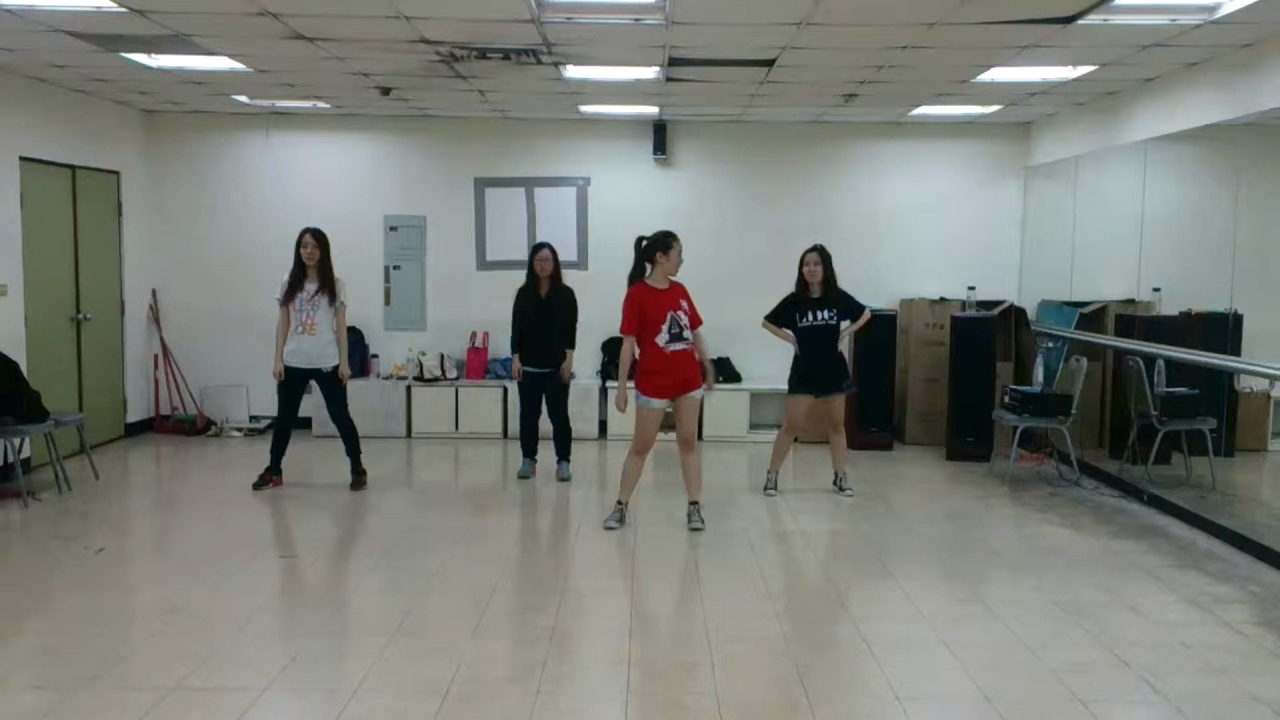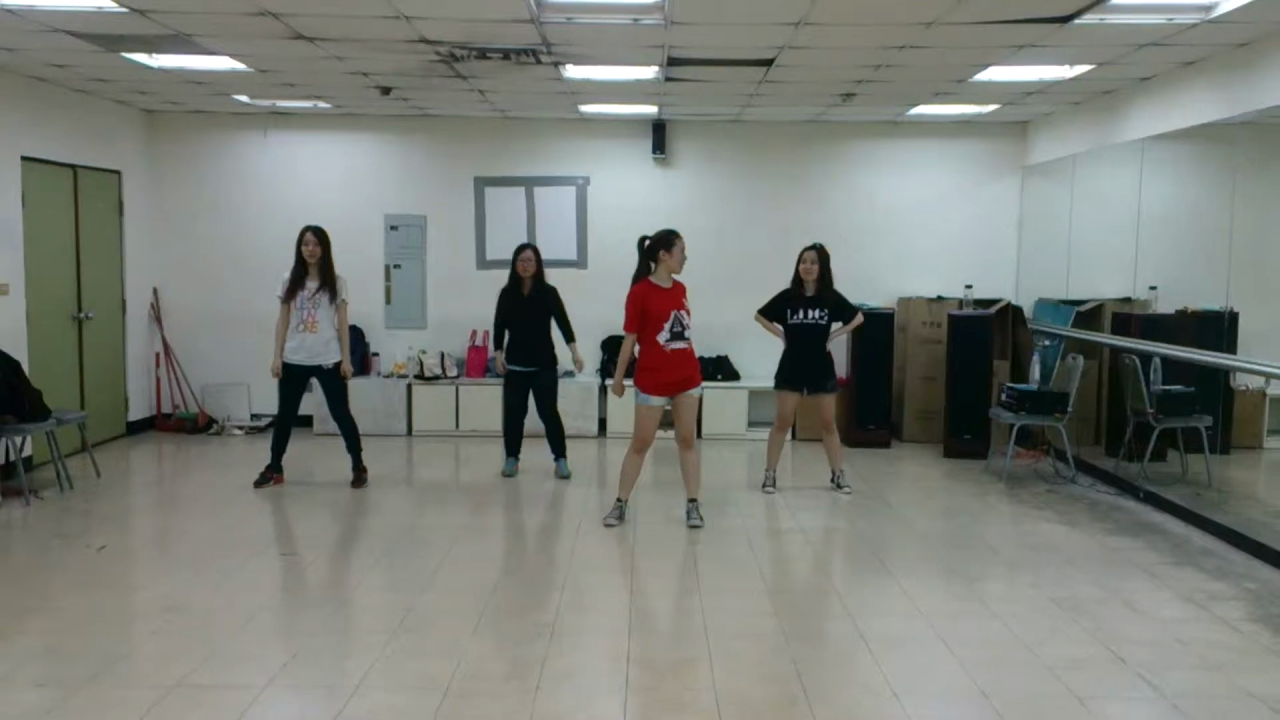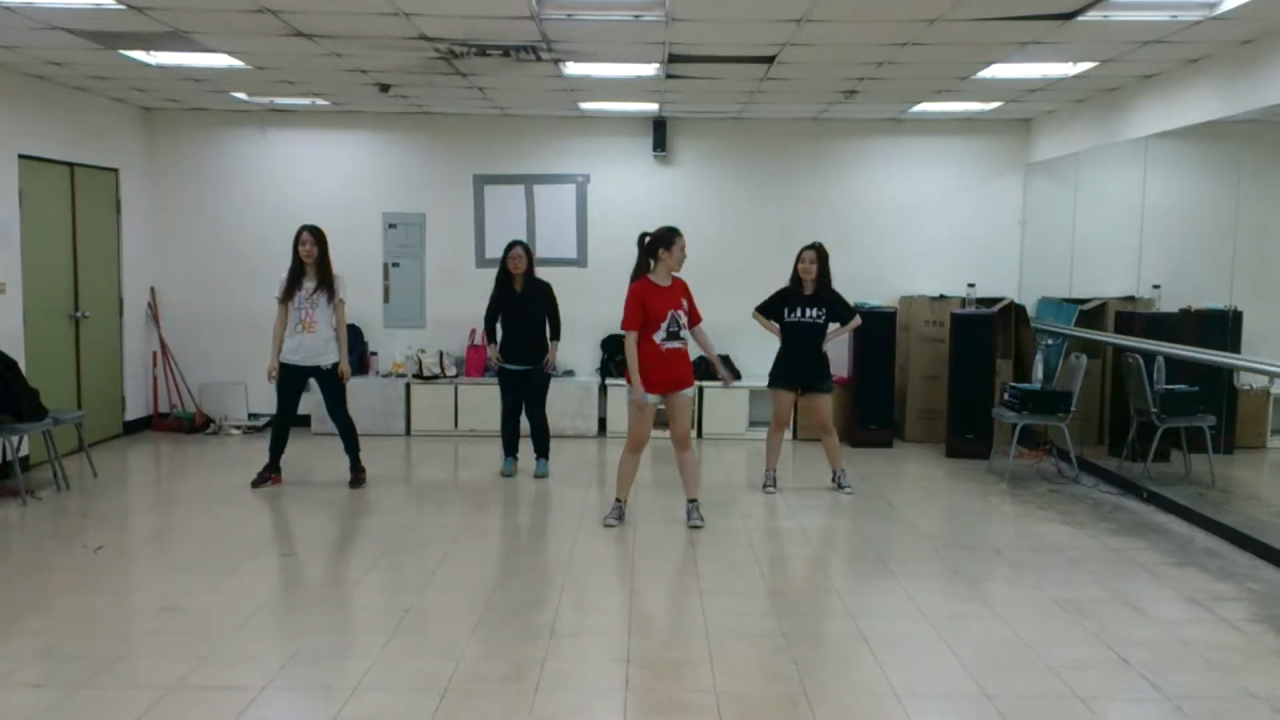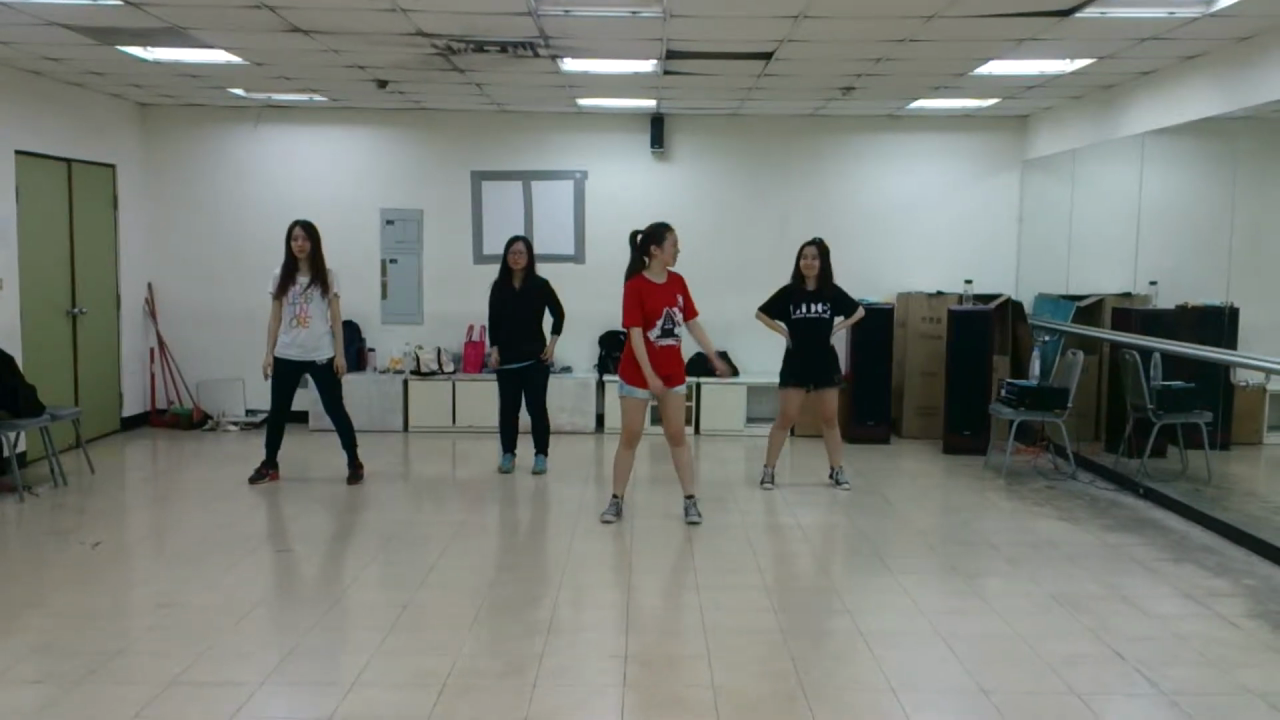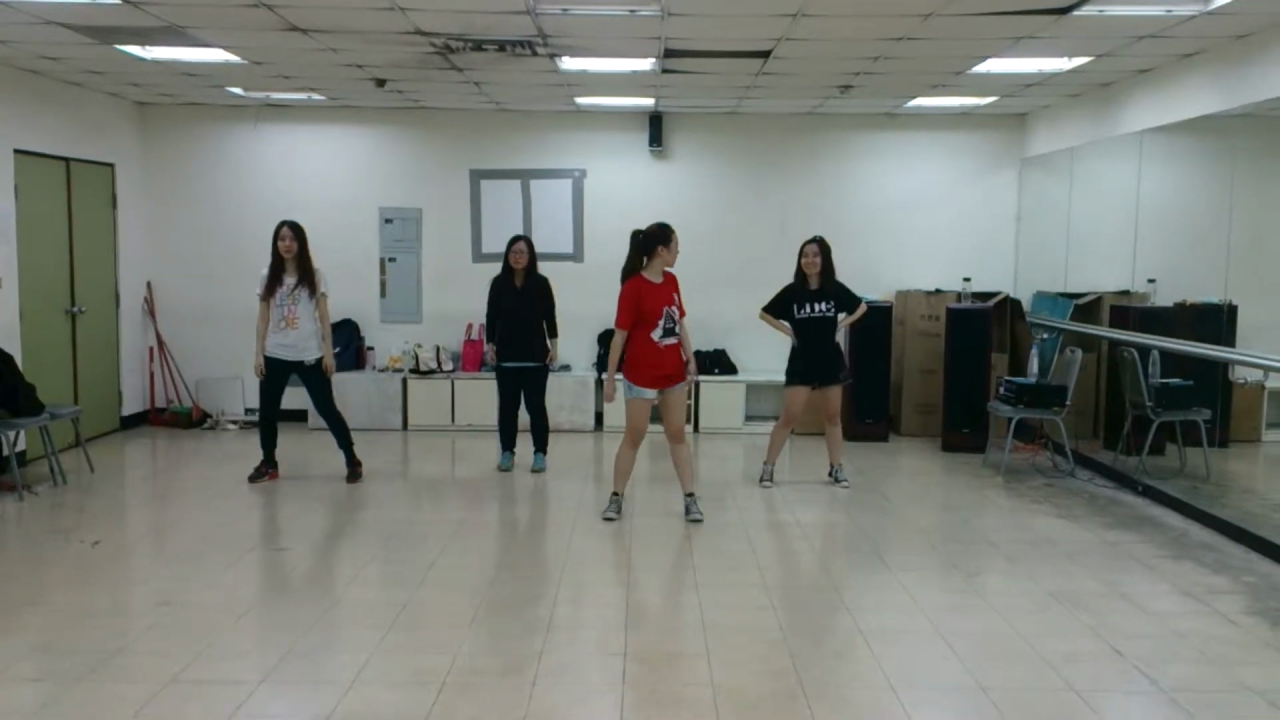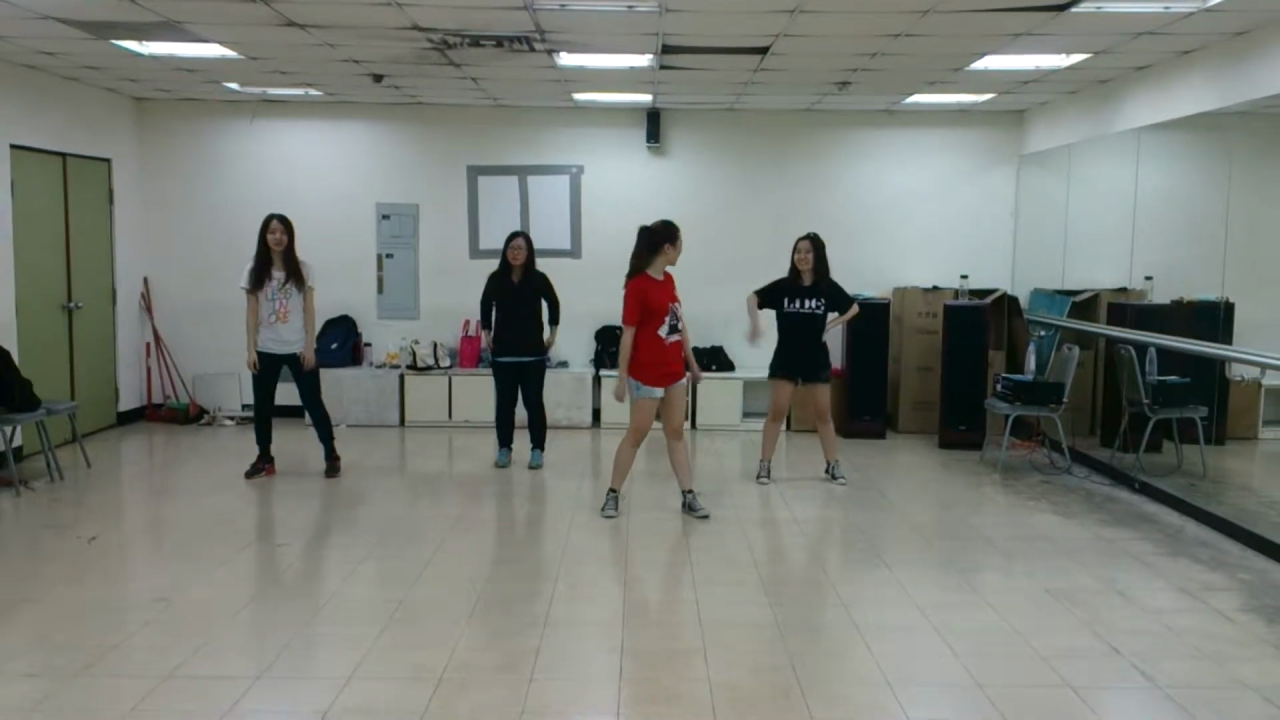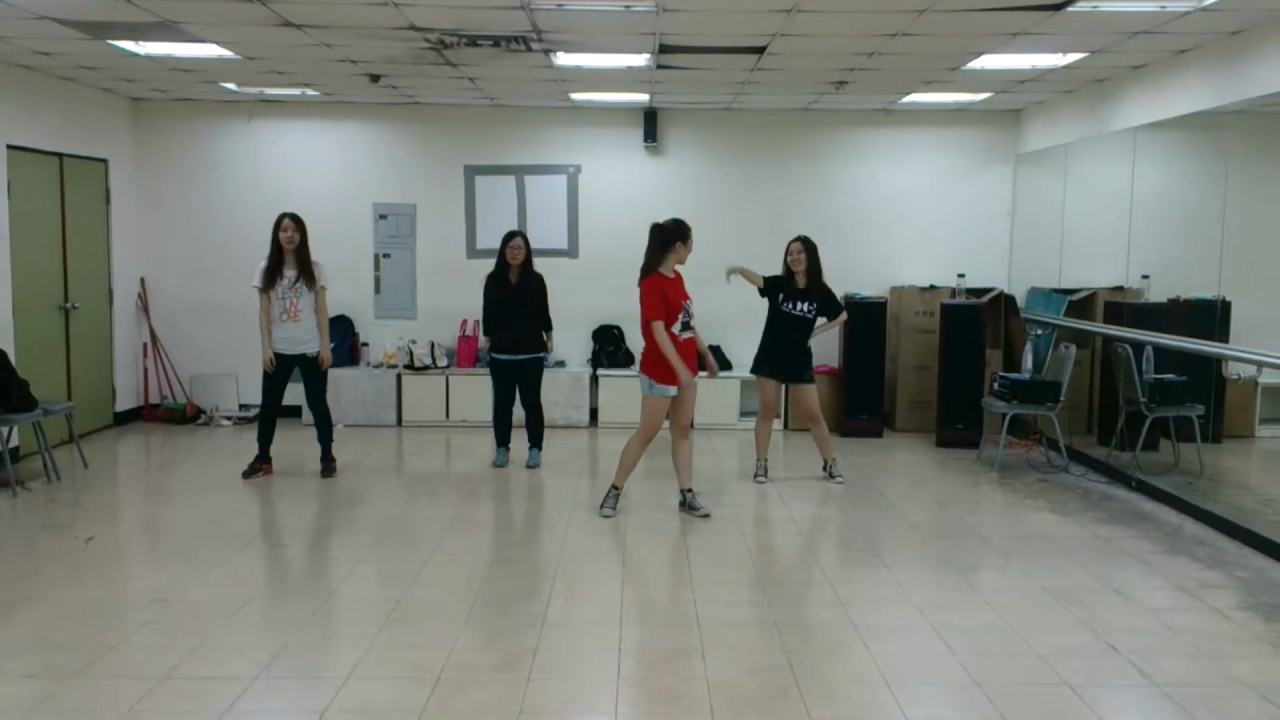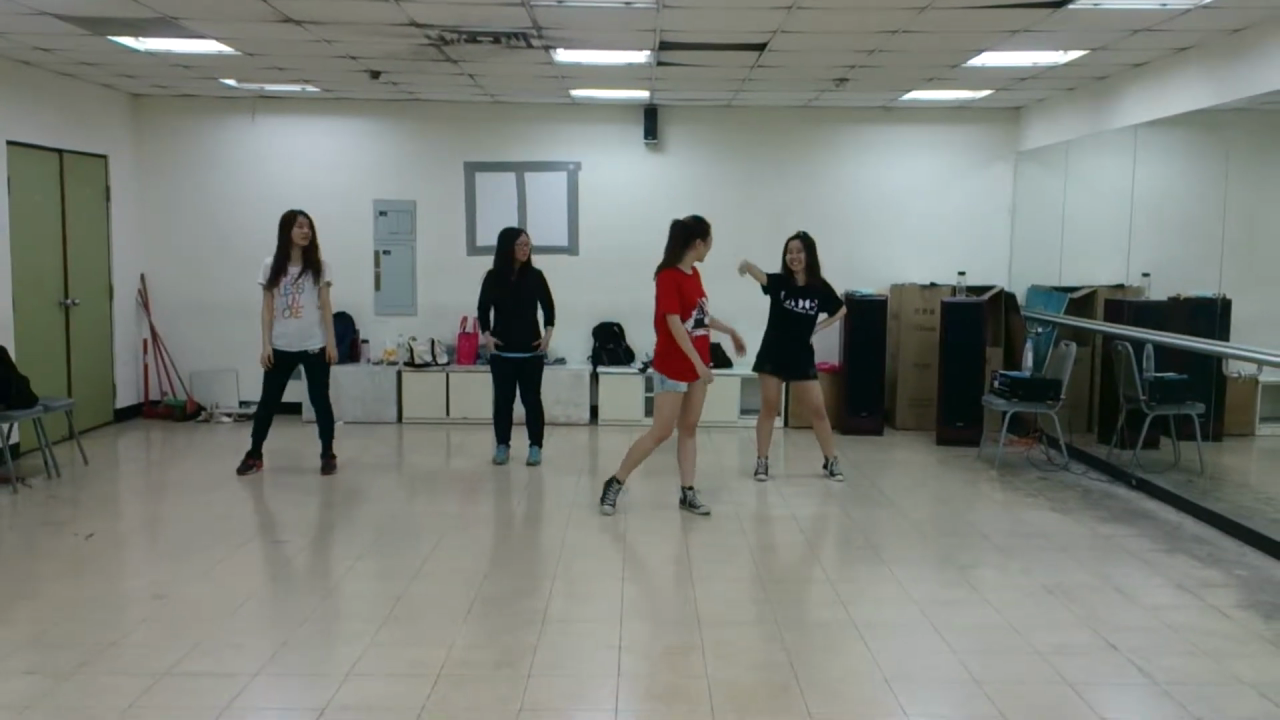
dt=0.3s
person 1, frame 1
left shoulder: (681, 291)
right shoulder: (637, 293)
left elbow: (695, 331)
right elbow: (628, 343)
left wrist: (708, 369)
right wrist: (622, 387)
left hip: (689, 380)
right hip: (653, 382)
left knee: (688, 442)
right knee: (641, 446)
left ankle: (694, 507)
right ankle: (621, 507)
person 1, frame 2
left shoulder: (680, 289)
right shoulder: (641, 291)
right elbow: (630, 339)
right wrist: (618, 378)
left hip: (688, 378)
right hip: (652, 381)
left knee: (687, 440)
right knee: (640, 444)
left ankle: (693, 505)
right ankle: (620, 504)
person 1, frame 3
left shoulder: (681, 287)
right shoulder: (639, 289)
left elbow: (696, 329)
right elbow: (631, 339)
left wrist: (718, 365)
right wrist: (637, 383)
left hip: (681, 378)
right hip: (647, 381)
left knee: (683, 441)
right knee: (636, 443)
left ankle: (692, 505)
right ankle: (619, 505)
person 1, frame 4
left shoulder: (678, 282)
right shoulder: (635, 286)
left elbow: (692, 323)
right elbow: (635, 334)
left wrist: (714, 358)
right wrist: (650, 376)
left hip: (673, 373)
right hip: (637, 375)
left knee: (677, 437)
right knee: (630, 438)
left ankle: (690, 500)
right ankle: (616, 500)
person 1, frame 5
left shoulder: (672, 281)
right shoulder: (633, 287)
right elbow: (620, 335)
left wrist: (691, 362)
right wrist: (610, 378)
left hip: (674, 373)
right hip: (642, 375)
left knee: (678, 434)
right knee: (634, 437)
left ankle: (690, 499)
right ankle: (616, 498)
person 1, frame 6
left shoulder: (668, 280)
right shoulder: (638, 285)
right elbow: (628, 334)
left wrist: (692, 362)
right wrist: (622, 377)
left hip: (674, 371)
right hip: (647, 374)
left knee: (676, 433)
right knee: (636, 435)
left ankle: (688, 496)
right ankle: (613, 494)
person 1, frame 7
left shoulder: (677, 277)
right shoulder: (652, 282)
right elbow: (658, 331)
left wrist: (706, 353)
right wrist: (681, 368)
left hip: (685, 369)
right hip: (660, 371)
left knee: (682, 431)
right knee: (646, 433)
left ankle: (687, 494)
right ankle: (614, 491)
person 1, frame 8
left shoulder: (694, 274)
right shoulder: (668, 277)
right elbow: (674, 324)
left wrist: (731, 331)
right wrist: (699, 362)
left hip: (695, 366)
right hip: (671, 367)
left knee: (688, 429)
right knee: (660, 432)
left ankle: (688, 492)
right ankle: (615, 483)
person 2, frame 1
left shoulder: (334, 285)
right shoulder: (289, 283)
left elbow: (341, 326)
right elbow: (283, 324)
left wrist: (344, 362)
right wrist: (278, 359)
left hip: (327, 363)
right hip: (293, 363)
left knee: (340, 416)
right knee: (284, 417)
left ankle: (357, 470)
right ankle: (273, 471)
person 2, frame 2
left shoulder: (335, 282)
right shoulder: (290, 281)
left elbow: (343, 323)
right elbow: (283, 321)
left wrist: (346, 359)
right wrist: (277, 356)
left hip: (328, 360)
right hip: (294, 360)
left knee: (341, 414)
right knee: (285, 414)
left ankle: (358, 467)
right ankle: (274, 468)
person 2, frame 3
left shoulder: (333, 282)
right shoulder: (288, 281)
left elbow: (340, 323)
right elbow: (281, 322)
left wrist: (344, 359)
right wrist: (274, 358)
left hip: (326, 360)
right hip: (292, 361)
left knee: (339, 414)
right knee: (283, 414)
left ankle: (356, 467)
right ankle: (272, 468)
person 2, frame 4
left shoulder: (327, 276)
right shoulder: (281, 276)
left elbow: (335, 317)
right elbow: (275, 318)
left wrist: (340, 354)
right wrist: (269, 353)
left hip: (321, 355)
right hip: (287, 355)
left knee: (335, 409)
right knee: (278, 410)
left ankle: (354, 463)
right ankle: (270, 465)
person 2, frame 5
left shoulder: (314, 276)
right shoulder: (269, 277)
left elbow: (323, 317)
right elbow: (263, 318)
left wrist: (328, 353)
right wrist: (259, 354)
left hip: (309, 355)
right hip: (275, 356)
left knee: (326, 408)
right knee: (267, 410)
left ankle: (352, 461)
right ankle: (269, 463)
person 2, frame 6
left shoulder: (302, 269)
right shoulder: (255, 271)
left elbow: (309, 310)
right elbow: (252, 313)
left wrist: (310, 346)
right wrist: (251, 349)
left hip: (298, 348)
right hip: (267, 350)
left knee: (313, 402)
right knee: (262, 406)
left ankle: (331, 456)
right ankle: (264, 459)
person 2, frame 7
left shoulder: (314, 268)
right shoulder: (267, 269)
left elbow: (321, 310)
right elbow: (264, 312)
left wrist: (325, 346)
right wrist: (266, 348)
left hip: (311, 349)
right hip: (279, 349)
left knee: (317, 403)
right knee: (269, 404)
left ankle: (327, 458)
right ankle: (263, 459)
person 2, frame 8
left shoulder: (319, 265)
right shoulder: (272, 266)
left elbow: (325, 306)
right elbow: (267, 308)
left wrist: (331, 342)
right wrist: (266, 345)
left hip: (314, 345)
right hip: (282, 346)
left knee: (320, 400)
right knee: (268, 400)
left ankle: (328, 455)
right ankle: (254, 455)
person 3, frame 1
left shoulder: (838, 297)
right shoulder: (794, 300)
left elbow: (865, 314)
right elbow: (768, 322)
left wrist: (844, 334)
right wrist: (791, 339)
left hip: (833, 369)
right hip: (804, 371)
left knee: (836, 426)
right knee: (791, 426)
left ankle: (840, 477)
right ankle: (772, 475)
person 3, frame 2
left shoulder: (831, 298)
right shoulder: (788, 297)
left elbow: (857, 318)
right elbow: (760, 316)
left wrist: (834, 335)
right wrist: (781, 334)
left hip: (821, 368)
right hip: (791, 368)
left knee: (828, 424)
right knee: (782, 423)
left ankle: (838, 475)
right ankle: (770, 473)
person 3, frame 3
left shoulder: (830, 297)
right shoulder: (786, 295)
left elbow: (855, 320)
right elbow: (758, 313)
left wrist: (830, 336)
right wrist: (777, 332)
left hip: (816, 368)
right hip: (786, 367)
left knee: (826, 425)
right knee: (779, 422)
left ankle: (839, 474)
right ankle: (770, 474)
person 3, frame 4
left shoulder: (832, 292)
right shoulder: (789, 292)
left elbow: (859, 312)
right elbow: (761, 314)
left wrist: (836, 329)
right wrist: (784, 331)
left hip: (825, 363)
right hip: (796, 364)
left knee: (830, 420)
right knee: (785, 420)
left ankle: (837, 470)
right ankle: (769, 469)
person 3, frame 5
left shoulder: (835, 289)
right shoulder: (792, 291)
left elbow: (861, 307)
right elbow: (765, 314)
left wrist: (840, 326)
right wrist: (788, 331)
left hip: (830, 361)
right hip: (801, 363)
left knee: (832, 417)
right knee: (788, 418)
left ankle: (836, 468)
right ankle: (768, 467)
person 3, frame 6
left shoulder: (828, 287)
right shoulder: (783, 286)
left elbow: (853, 308)
right elbow: (754, 298)
left wrist: (829, 326)
right wrist: (755, 324)
left hip: (815, 359)
right hip: (785, 358)
left knee: (823, 414)
right knee: (777, 413)
left ankle: (833, 465)
right ankle: (764, 464)
person 3, frame 7
left shoulder: (820, 291)
right shoulder: (778, 284)
left elbow: (841, 316)
right elbow: (756, 279)
left wrist: (816, 332)
right wrist: (739, 270)
left hip: (800, 361)
right hip: (770, 358)
left knee: (814, 415)
right knee: (767, 411)
left ankle: (830, 463)
right ankle: (761, 463)
person 3, frame 8
left shoulder: (820, 287)
right shoulder: (779, 282)
left elbow: (841, 310)
right elbow: (761, 277)
left wrist: (818, 328)
right wrist: (746, 265)
left hip: (802, 357)
right hip: (773, 355)
left knee: (818, 410)
right knee: (769, 409)
left ankle: (831, 461)
right ankle: (762, 461)
person 4, frame 1
left shoulder: (565, 293)
right shoulder: (524, 294)
left elbow: (570, 328)
right elbow: (517, 328)
left wrist: (569, 358)
right wrist: (516, 358)
left hip: (556, 364)
right hip: (529, 365)
left knee: (558, 414)
right knee: (529, 414)
left ankle: (563, 462)
right ankle: (529, 461)
person 4, frame 2
left shoulder: (548, 292)
right shoulder: (507, 293)
left elbow: (563, 322)
right elbow: (499, 326)
left wrist: (574, 351)
right wrist: (498, 353)
left hip: (544, 363)
right hip: (515, 364)
left knee: (548, 412)
right knee: (513, 412)
left ankle: (561, 459)
right ankle: (512, 458)
person 4, frame 3
left shoulder: (542, 288)
right shoulder: (500, 290)
left elbow: (554, 321)
right elbow: (490, 320)
left wrist: (553, 349)
right wrist: (492, 346)
left hip: (537, 362)
right hip: (508, 362)
left knee: (535, 411)
right knee: (510, 411)
left ankle: (542, 459)
right ankle: (510, 458)
person 4, frame 4
left shoulder: (540, 285)
right shoulder: (499, 286)
left elbow: (558, 314)
right elbow: (493, 320)
left wrist: (552, 343)
right wrist: (493, 350)
left hip: (535, 358)
right hip: (507, 358)
left knee: (537, 407)
right knee: (508, 407)
left ankle: (541, 455)
right ankle: (508, 455)
person 4, frame 5
left shoulder: (540, 283)
right shoulder: (499, 283)
left elbow: (549, 316)
right elbow: (491, 317)
left wrist: (553, 347)
right wrist: (490, 346)
left hip: (536, 356)
right hip: (506, 357)
left knee: (535, 406)
right knee: (507, 406)
left ankle: (540, 453)
right ankle: (507, 453)
person 4, frame 6
left shoulder: (538, 279)
right shoulder: (496, 279)
left elbow: (553, 304)
right elbow: (486, 305)
left wrist: (553, 333)
right wrist: (486, 332)
left hip: (533, 352)
right hip: (503, 352)
left knee: (533, 402)
right knee: (504, 402)
left ankle: (537, 450)
right ankle: (504, 449)
person 4, frame 7
left shoulder: (535, 279)
right shoulder: (494, 279)
left elbow: (543, 311)
right elbow: (488, 311)
left wrist: (549, 338)
right wrist: (487, 338)
left hip: (531, 351)
right hip: (501, 352)
left knee: (531, 401)
right knee: (502, 401)
left ankle: (535, 449)
right ankle: (502, 449)
person 4, frame 8
left shoulder: (535, 276)
right shoulder: (493, 277)
left elbow: (548, 306)
right elbow: (483, 308)
left wrist: (548, 334)
right wrist: (486, 334)
left hip: (531, 349)
right hip: (502, 349)
left knee: (531, 398)
right knee: (503, 398)
left ankle: (535, 446)
right ankle: (502, 446)
